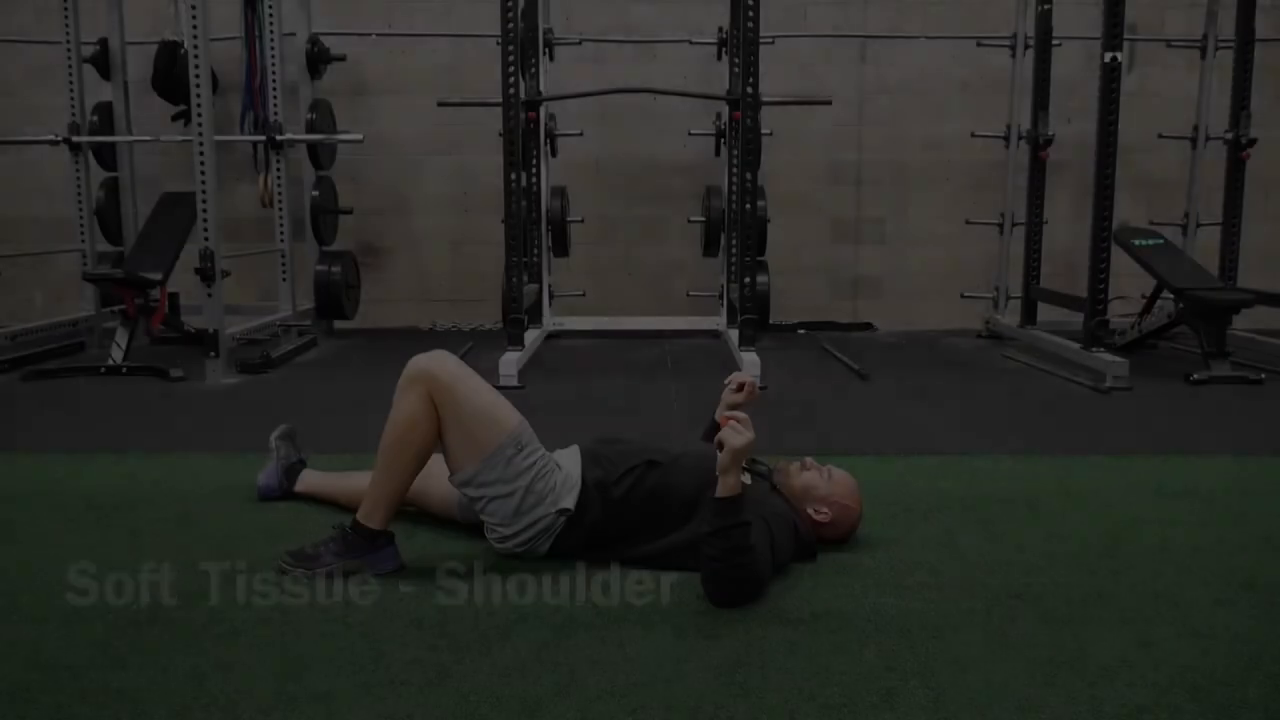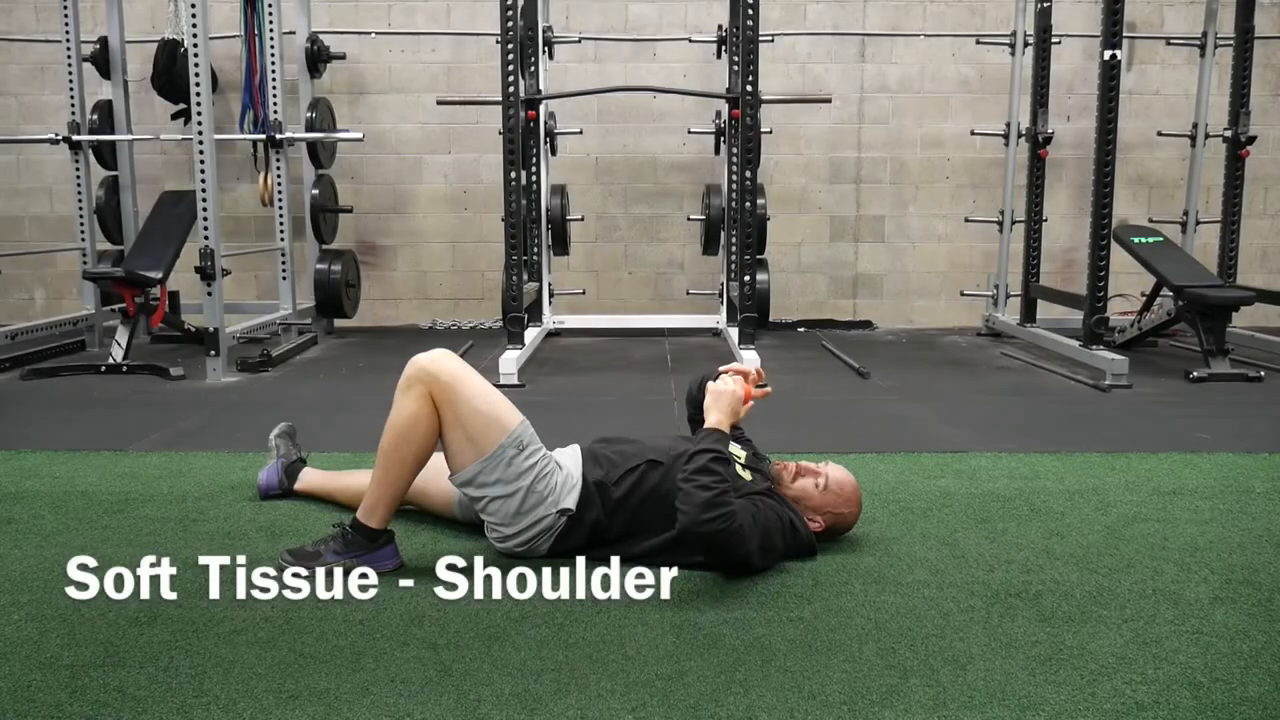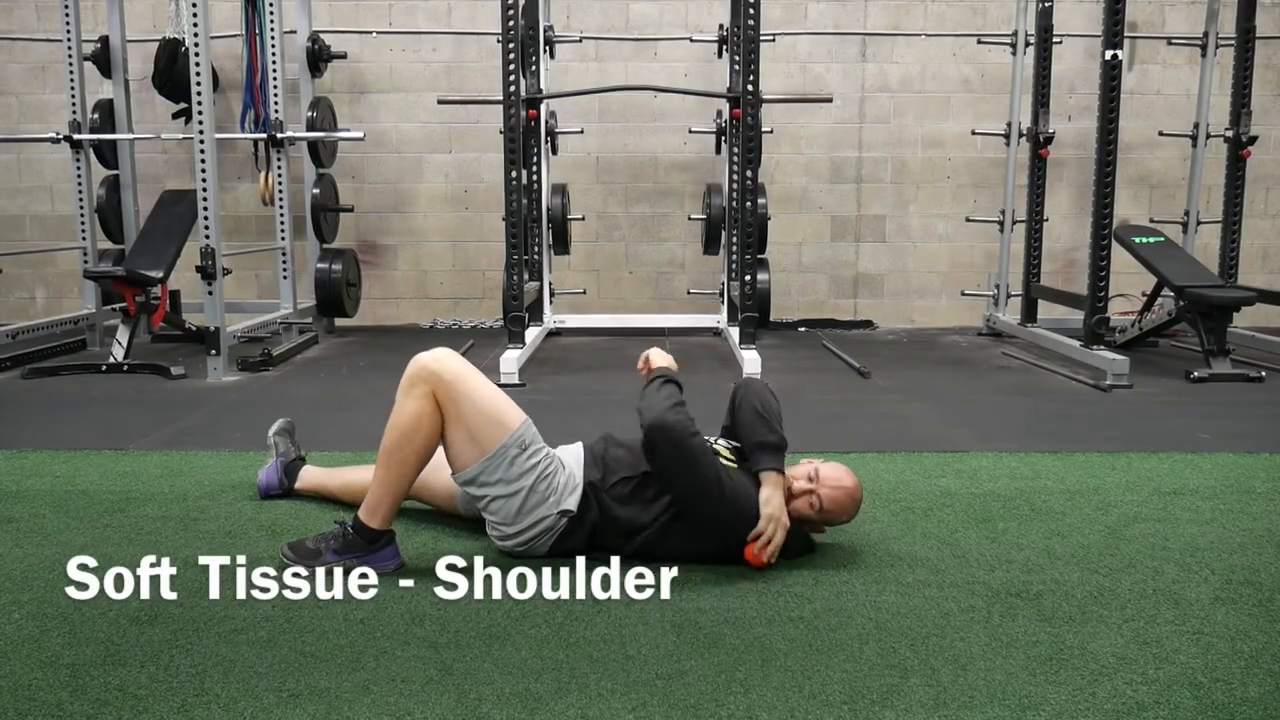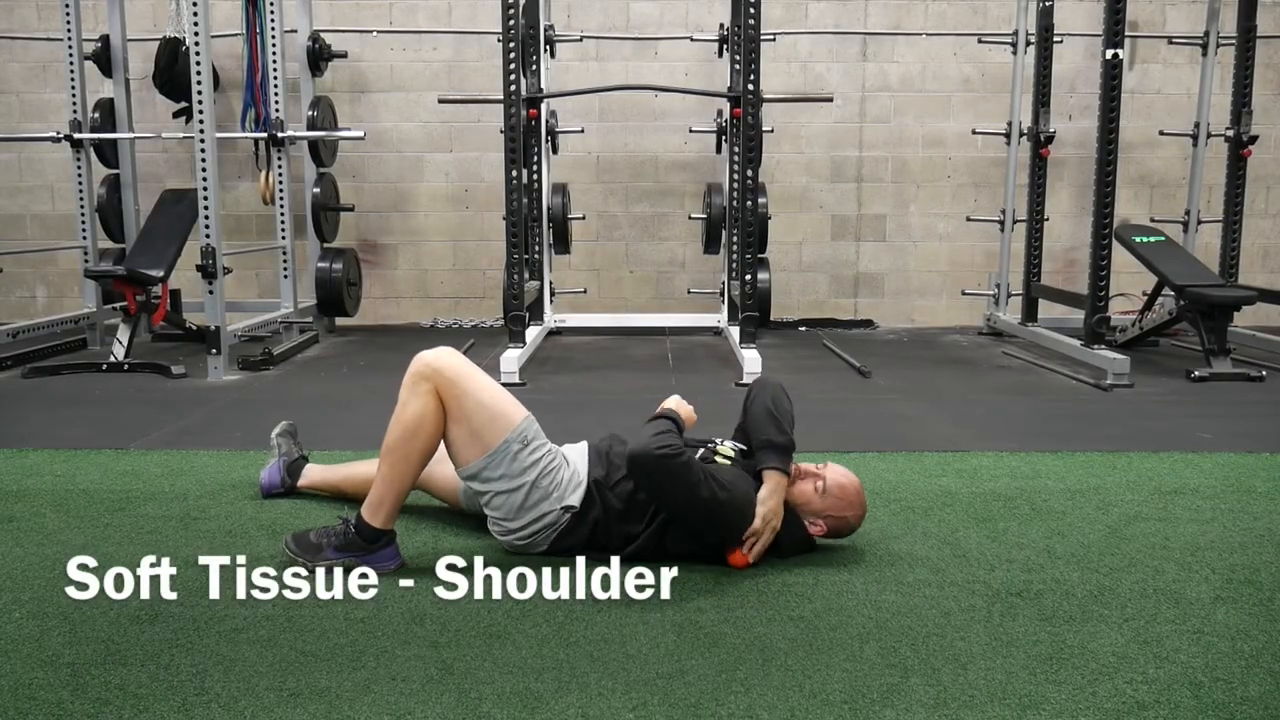
dt=1s
person 1, frame 1
left shoulder: (769, 522)
right shoulder: (764, 488)
left elbow: (728, 584)
left wrist: (729, 476)
right wrist: (723, 417)
left hip: (542, 512)
right hip: (559, 483)
left knee: (430, 373)
left ankle: (365, 540)
right ankle: (298, 478)
person 1, frame 2
left shoulder: (767, 522)
right shoulder: (758, 472)
left elbow: (702, 521)
right elbow: (700, 405)
left wrist: (720, 421)
right wrist: (723, 384)
left hip: (542, 511)
right hip: (561, 477)
left knee: (430, 370)
right knee: (406, 474)
left ankle: (365, 539)
right ankle: (297, 476)
person 1, frame 3
left shoulder: (738, 514)
right shoulder: (762, 478)
left elbow: (662, 433)
right elbow: (751, 393)
left wrist: (663, 373)
right wrist: (772, 476)
left hip: (543, 511)
right hip: (563, 474)
left knee: (433, 369)
right knee: (412, 469)
left ankle: (367, 538)
right ankle: (297, 475)
person 1, frame 4
left shoulder: (733, 509)
right shoulder: (760, 480)
left elbow: (647, 458)
right elbow: (766, 391)
left wrist: (671, 415)
right wrist: (776, 477)
left hip: (544, 508)
right hip: (564, 475)
left knee: (433, 368)
right knee: (417, 458)
left ankle: (369, 537)
right ankle: (300, 472)
